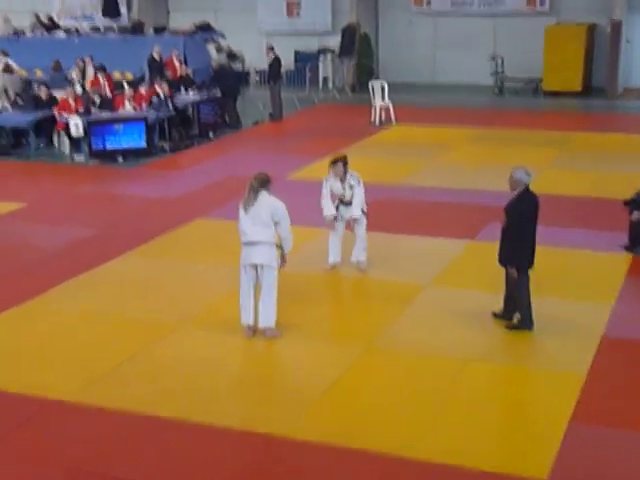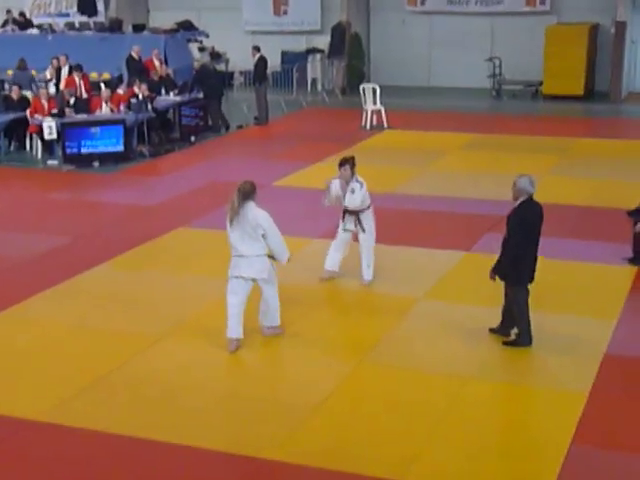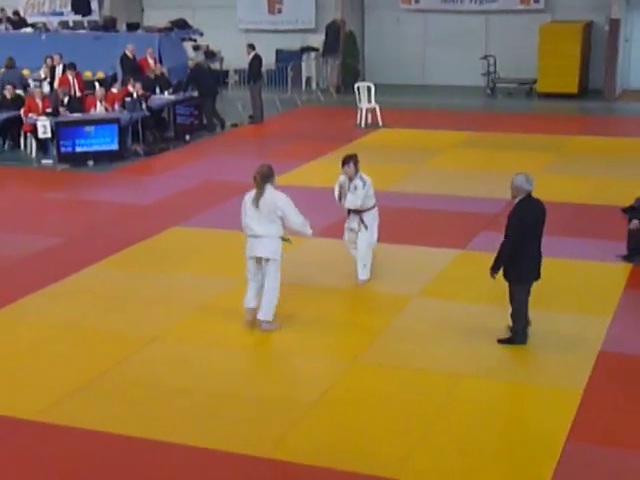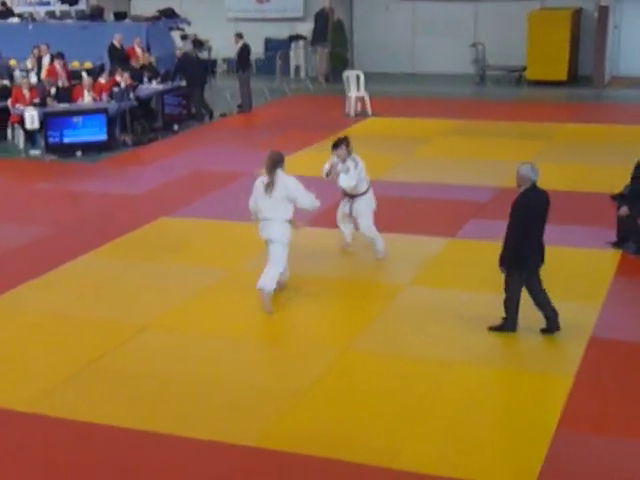
dt=0.3s
person 1, frame 1
left shoulder: (518, 203)
right shoulder: (531, 197)
left elbow: (515, 234)
left wrist: (511, 261)
left hip: (517, 252)
right hip: (525, 248)
left knee: (518, 285)
right knee: (512, 282)
left ankle: (525, 321)
right ankle: (508, 312)
person 1, frame 2
left shoulder: (519, 214)
right shoulder: (536, 208)
left elbow: (511, 246)
left wrist: (497, 269)
left hip: (517, 264)
right hip: (527, 261)
left knee: (518, 299)
right knee: (511, 296)
left ankle: (523, 337)
right ankle: (505, 328)
person 1, frame 3
left shoulder: (518, 213)
right shoulder: (538, 206)
left elbow: (509, 243)
left wrist: (495, 266)
left hip: (519, 263)
right hip: (532, 260)
left knee: (518, 298)
right knee: (520, 296)
left ankle: (519, 335)
right ankle: (521, 326)
person 1, frame 4
left shoulder: (521, 202)
right shoulder: (543, 196)
left elbow: (512, 234)
left wrist: (504, 260)
left hip: (521, 255)
right hip: (535, 252)
left knee: (512, 288)
right knee: (535, 287)
left ankle: (509, 323)
right ankle: (552, 321)
person 2, frame 1
left shoulder: (244, 204)
right shoulder: (276, 204)
right elbow: (284, 231)
right wrist: (284, 252)
left hip: (248, 250)
right hip: (266, 250)
left knee: (247, 288)
right knee: (268, 288)
left ankle: (249, 325)
right ankle: (267, 326)
person 2, frame 2
left shoulder: (232, 215)
right shoulder: (260, 215)
right elbow: (274, 240)
right wrist: (284, 256)
left hip: (238, 263)
right hip: (259, 263)
left knee: (235, 301)
right knee: (270, 295)
left ankle: (233, 338)
right ankle: (270, 326)
person 2, frame 3
left shoulder: (248, 197)
right shoulder: (279, 197)
left elbow: (244, 222)
right elbow: (295, 220)
right wrist: (307, 228)
left hip: (252, 243)
right hip: (271, 244)
left knee: (254, 278)
right knee: (271, 282)
left ankle: (251, 310)
right ankle: (265, 320)
person 2, frame 4
left shoulder: (259, 182)
right shoulder: (290, 182)
left elbow: (252, 206)
right elbow: (306, 202)
right wrist: (314, 201)
left hip: (265, 225)
right hip: (280, 226)
left knee: (276, 257)
right knee: (277, 261)
left ankle: (280, 280)
right ankle: (265, 291)
person 3, frame 1
left shoulder: (355, 179)
right shoulder: (329, 180)
left elbow: (358, 199)
right elbow: (326, 199)
left wrist: (353, 217)
right wrist: (329, 216)
left hip: (356, 206)
right hip: (341, 206)
left knee: (360, 233)
right knee: (335, 232)
left ankle: (360, 259)
right ankle: (334, 260)
person 3, frame 2
left shoulder: (360, 184)
left elbow: (355, 202)
left wrist: (344, 197)
left hip: (363, 215)
right hip: (349, 215)
left knee: (366, 245)
right knee: (340, 241)
left ankle: (367, 276)
right ankle: (331, 270)
person 3, frame 3
left shoulder: (363, 182)
right shoulder: (343, 178)
left elbow: (357, 202)
right elbow: (338, 191)
left wrist: (345, 196)
right wrist: (340, 195)
left hip: (368, 215)
right hip: (354, 214)
left knee: (363, 246)
right knee: (350, 239)
left ankle: (363, 275)
right ankle: (366, 259)
person 3, frame 4
left shoulder: (356, 164)
right shoulder: (337, 160)
left elbow: (350, 183)
right elbow: (327, 170)
left wrist: (338, 175)
right wrist: (329, 171)
left hip: (362, 198)
right hip: (349, 196)
left knee: (366, 227)
right knee: (342, 217)
left ankle: (380, 247)
right ankle: (348, 239)
